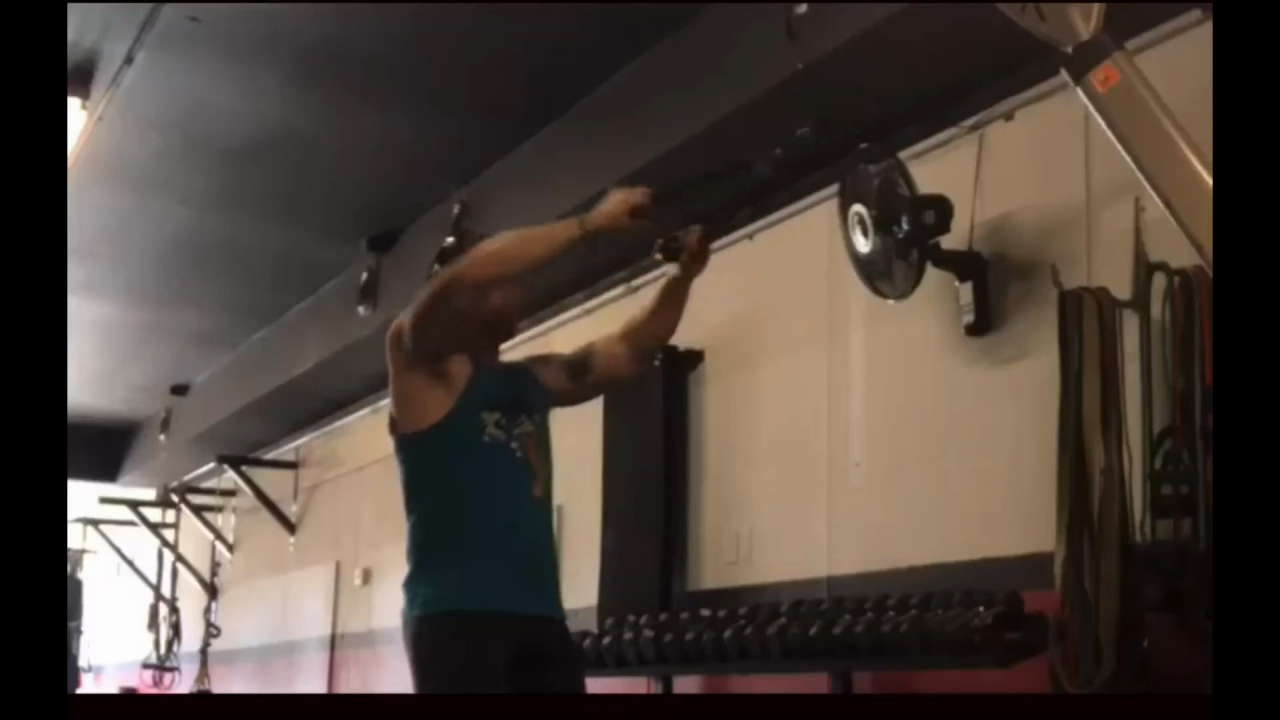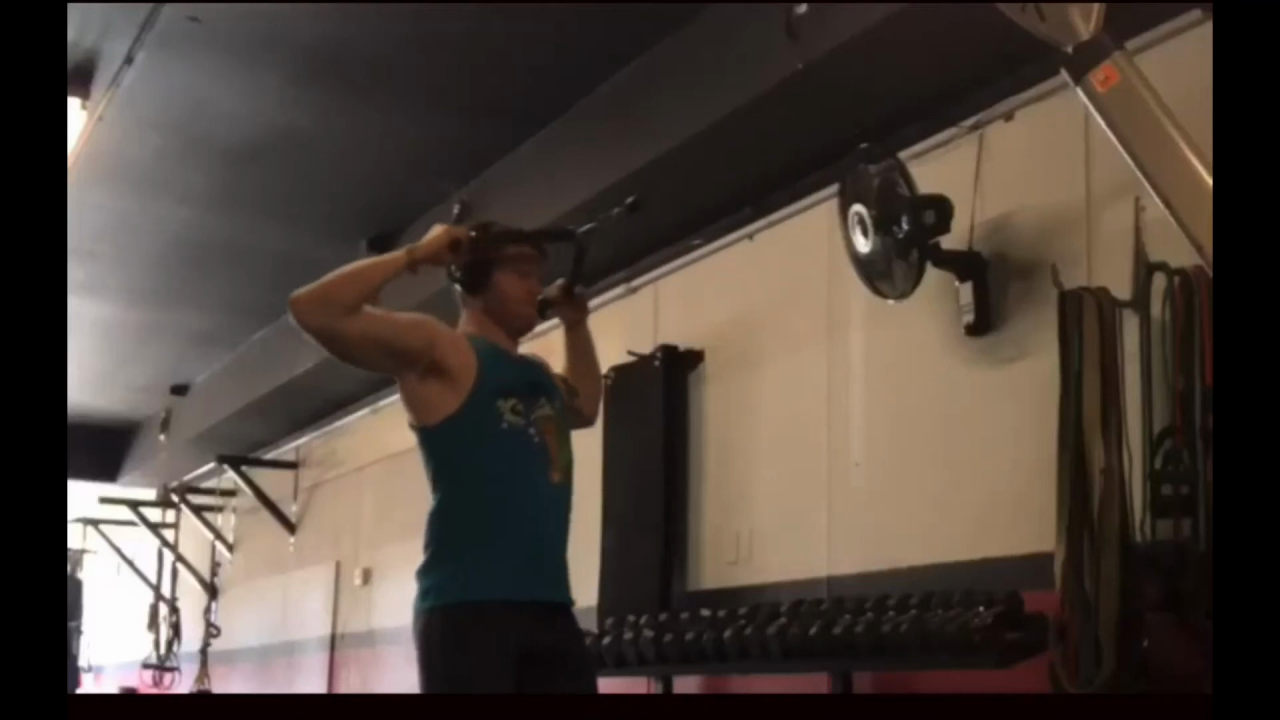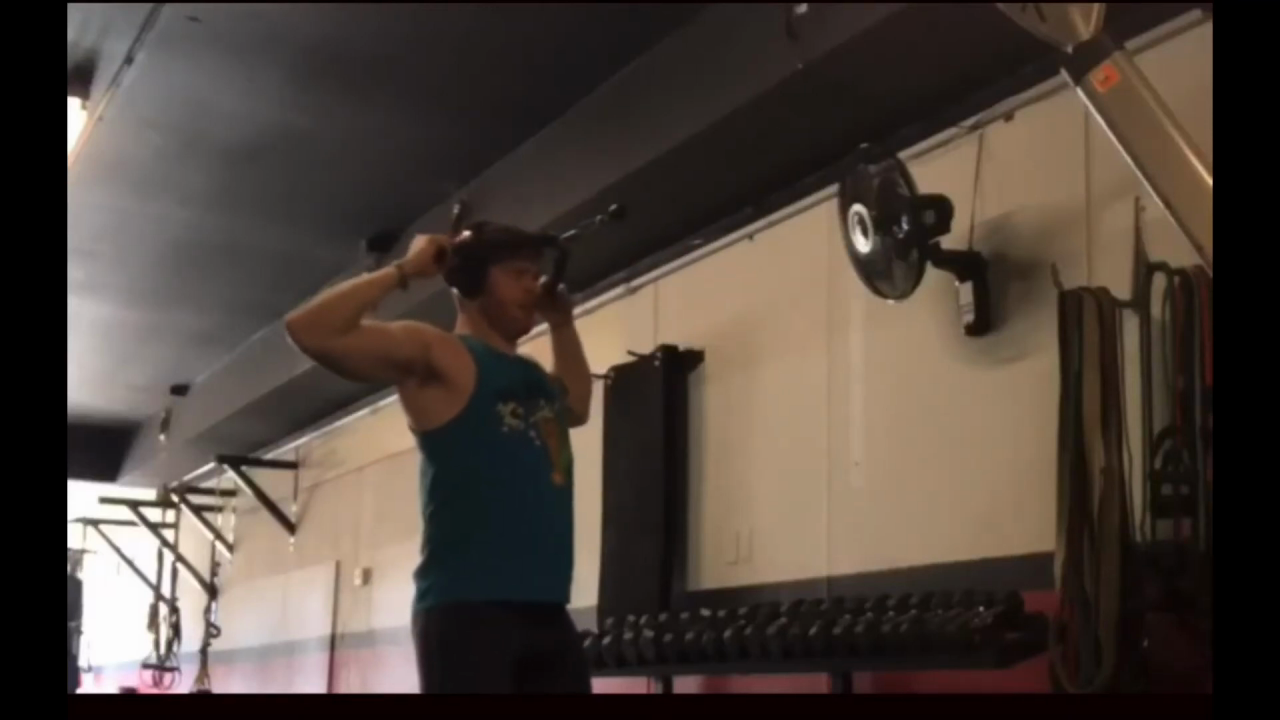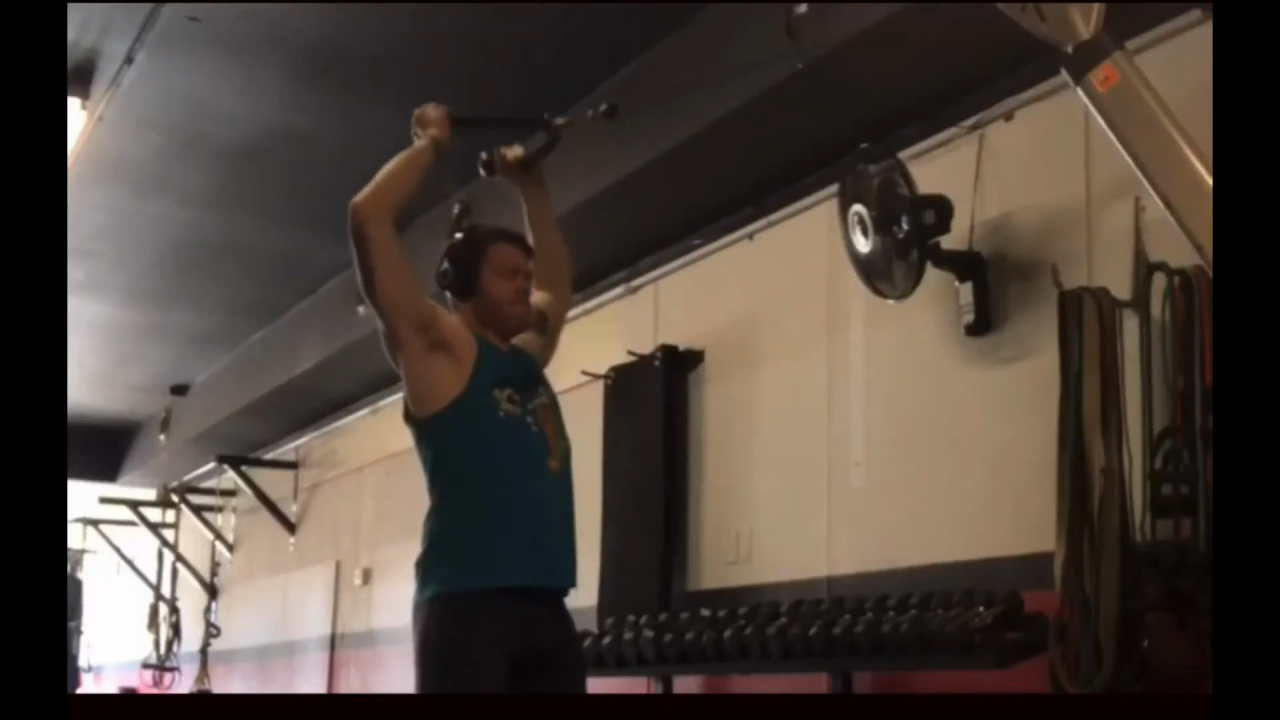
dt=0.7s
person 1, frame 1
left shoulder: (533, 381)
right shoulder: (425, 360)
left elbow: (631, 350)
right elbow: (464, 279)
left wrist: (684, 275)
right wrist: (591, 222)
left hip: (537, 612)
right hip: (455, 613)
person 1, frame 2
left shoulder: (536, 374)
right shoulder: (438, 350)
left elbow: (585, 406)
right elbow: (313, 309)
left wrist: (576, 323)
right wrist: (417, 254)
left hip: (548, 608)
right hip: (469, 605)
person 1, frame 3
left shoulder: (532, 376)
right shoulder: (436, 354)
left elbow: (577, 405)
right elbow: (309, 330)
left wrist: (561, 321)
right wrist: (406, 269)
left hip: (544, 611)
right hip: (468, 608)
person 1, frame 4
left shoulder: (526, 357)
right shoulder: (434, 345)
left elbow: (557, 285)
right elbow: (368, 217)
left wrist: (530, 187)
right wrist: (430, 144)
left hip: (543, 604)
right hip: (466, 600)
